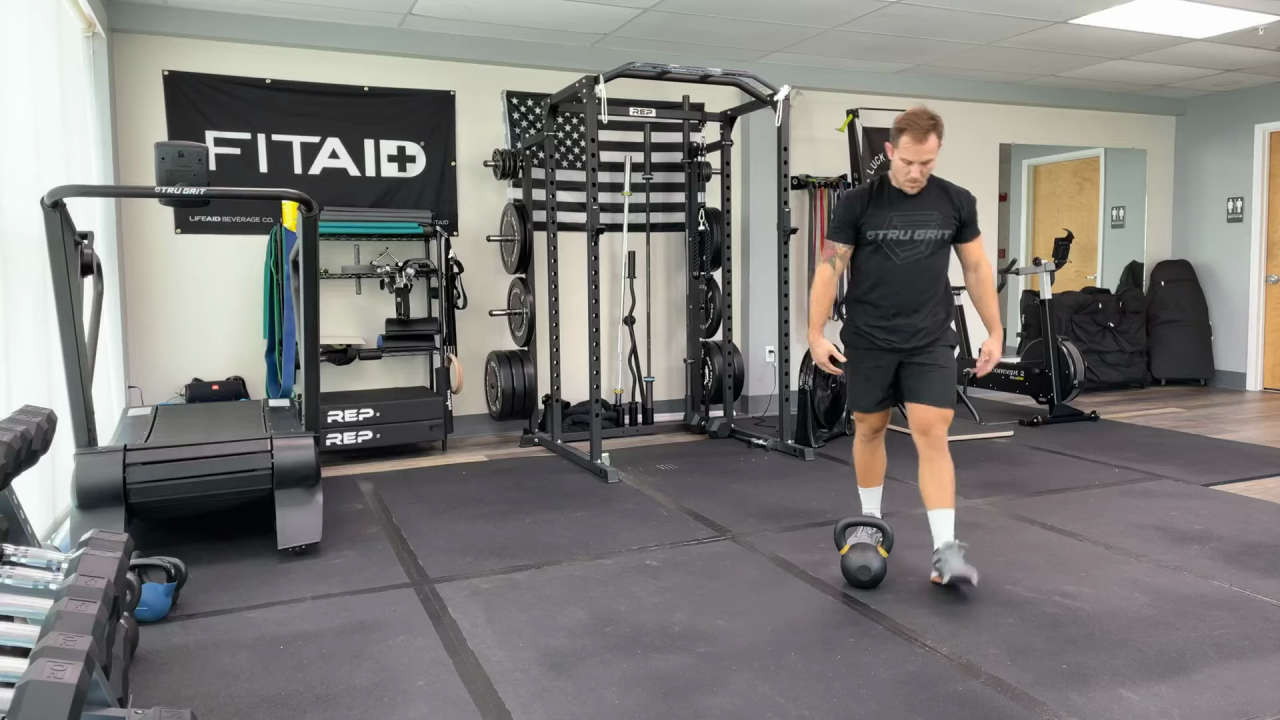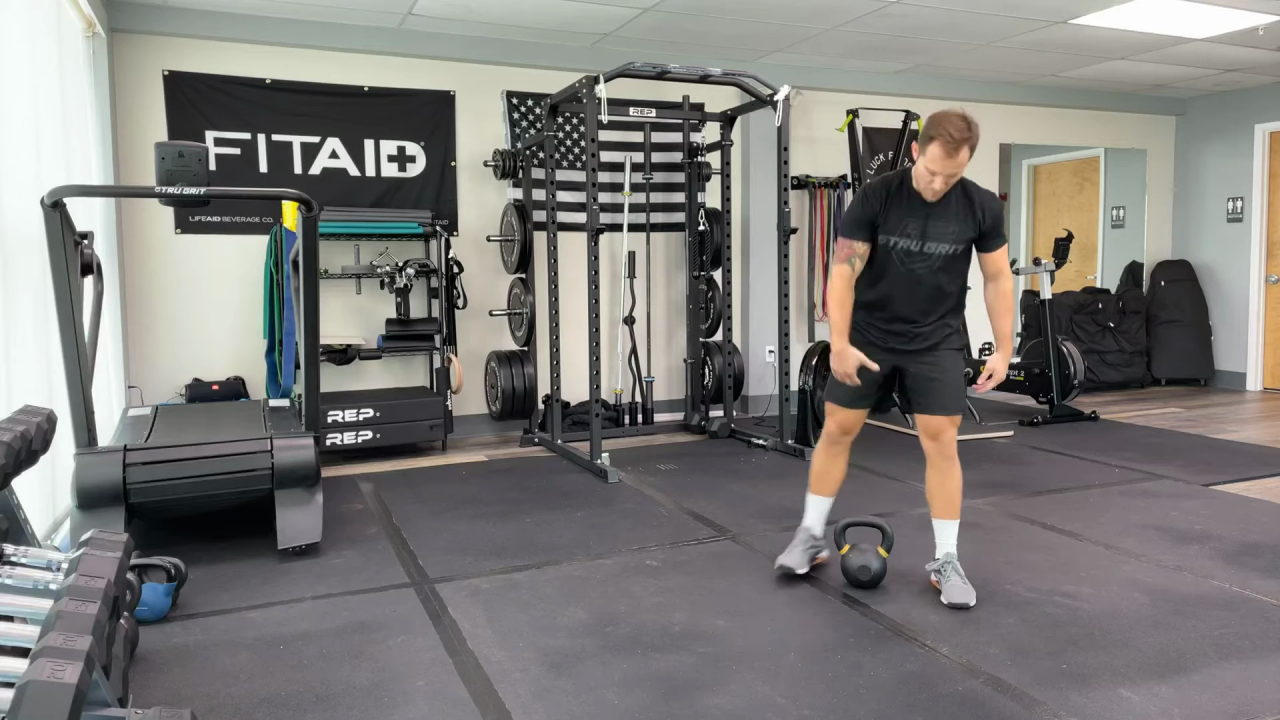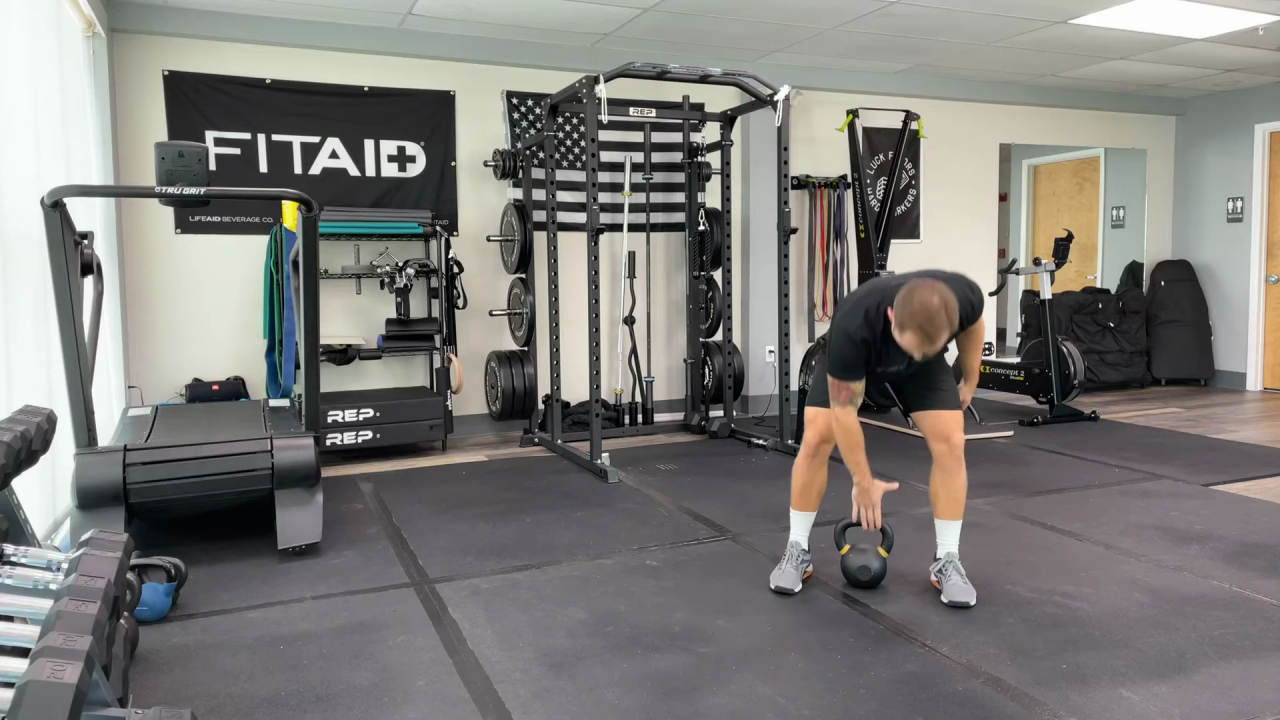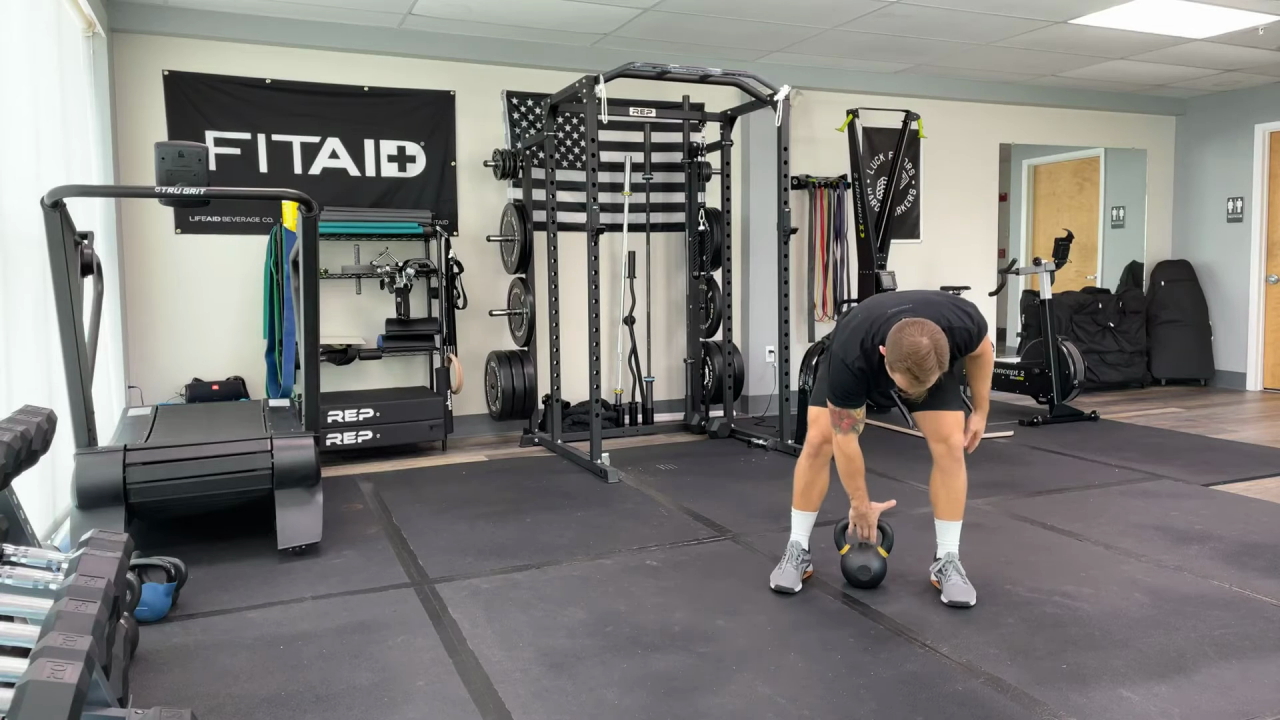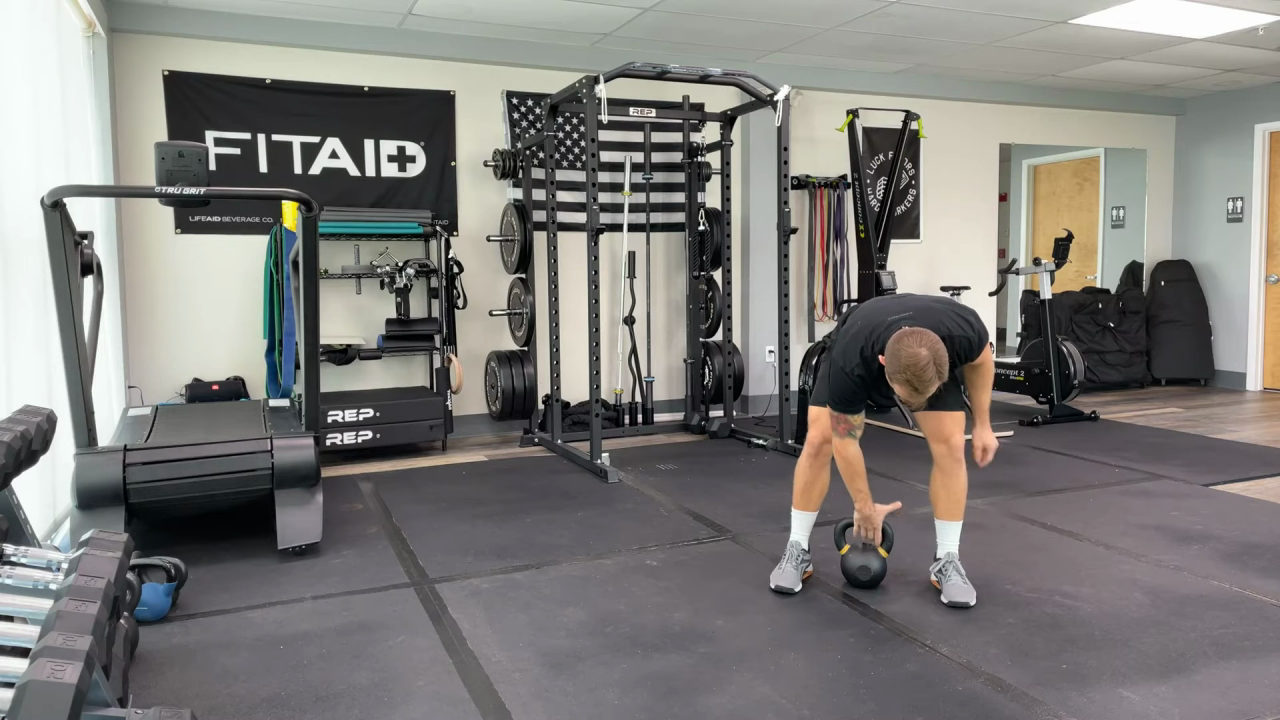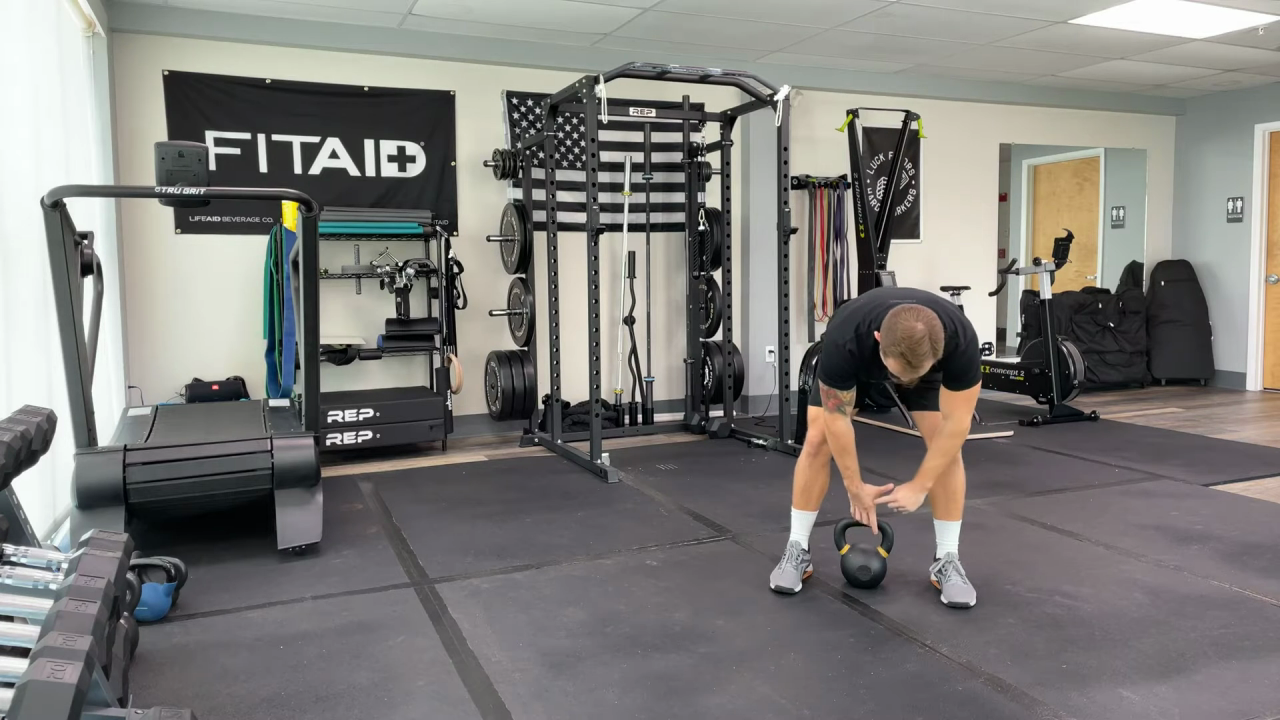
dt=0.4s
person 1, frame 1
left shoulder: (956, 202)
right shoulder: (858, 203)
left elbow: (976, 268)
right elbow: (829, 269)
left wrist: (994, 331)
right wrist: (816, 334)
left hip: (930, 342)
right hip: (868, 341)
left knee: (930, 436)
right knee: (869, 430)
left ankle: (945, 547)
right ankle: (871, 521)
person 1, frame 2
left shoulder: (982, 206)
right shoulder: (875, 197)
left elbow: (998, 277)
right elbow: (844, 271)
left wrist: (1003, 348)
right wrist: (840, 343)
left hip: (936, 342)
right hip: (867, 338)
left knee: (941, 442)
right knee: (839, 429)
left ankle: (945, 559)
right ankle: (812, 534)
person 1, frame 3
left shoulder: (965, 297)
right shoulder: (853, 328)
right elbow: (844, 412)
left wrist: (970, 380)
right wrist: (863, 483)
left knee: (950, 442)
right knee: (815, 441)
left ankle: (947, 561)
right ankle: (797, 550)
person 1, frame 4
left shoulder: (962, 323)
right shoulder: (850, 357)
left elbow: (980, 352)
right elbow: (846, 439)
left wrist: (980, 411)
right wrist: (860, 505)
left hip: (930, 360)
right hip: (854, 351)
left knee: (950, 444)
right knee: (818, 440)
left ankle: (947, 561)
right ankle: (797, 550)
person 1, frame 5
left shoulder: (962, 331)
right shoulder: (850, 363)
right elbow: (846, 441)
left wrist: (982, 424)
right wrist: (864, 507)
right hip: (854, 345)
left knee: (950, 444)
right knee: (819, 440)
left ankle: (947, 561)
right ankle: (797, 550)
person 1, frame 6
left shoulder: (959, 338)
right shoulder: (844, 340)
left elbow: (956, 422)
right elbow: (836, 418)
left wrist: (921, 487)
right wrist: (855, 487)
left hip: (926, 358)
right hip: (856, 359)
left knee: (944, 445)
right knee: (817, 440)
left ankle: (947, 559)
right ankle: (797, 550)
